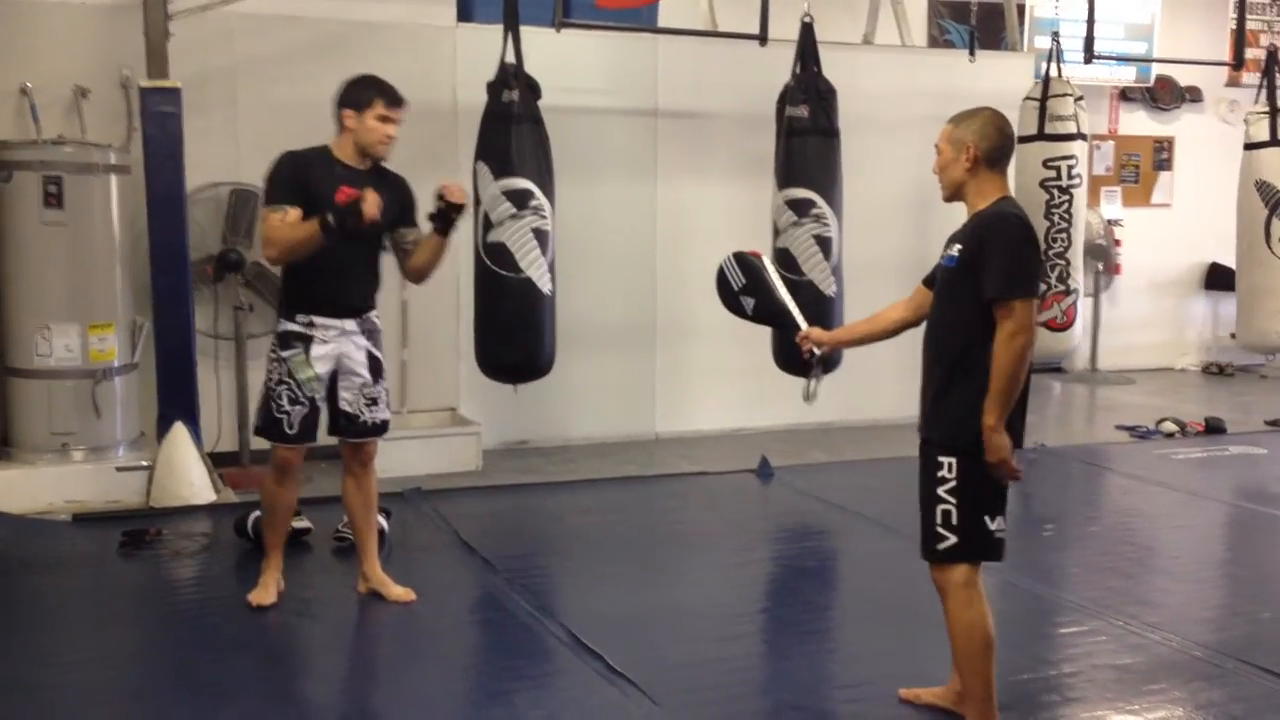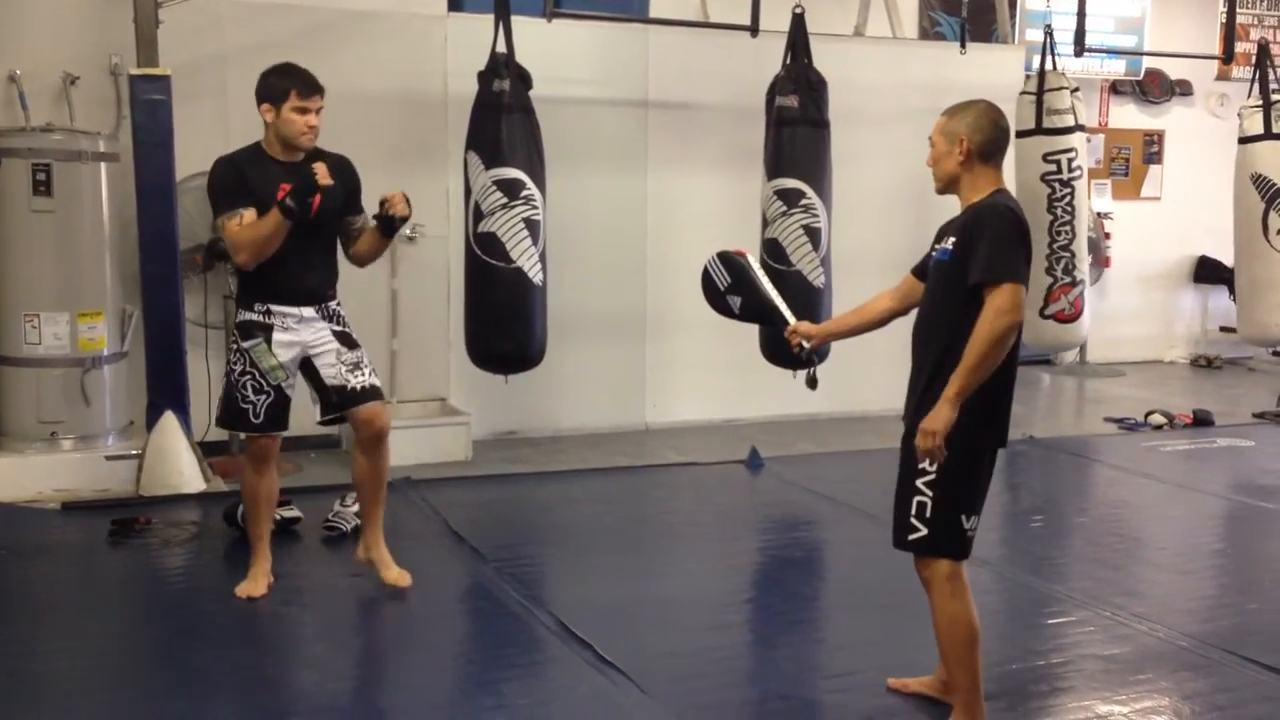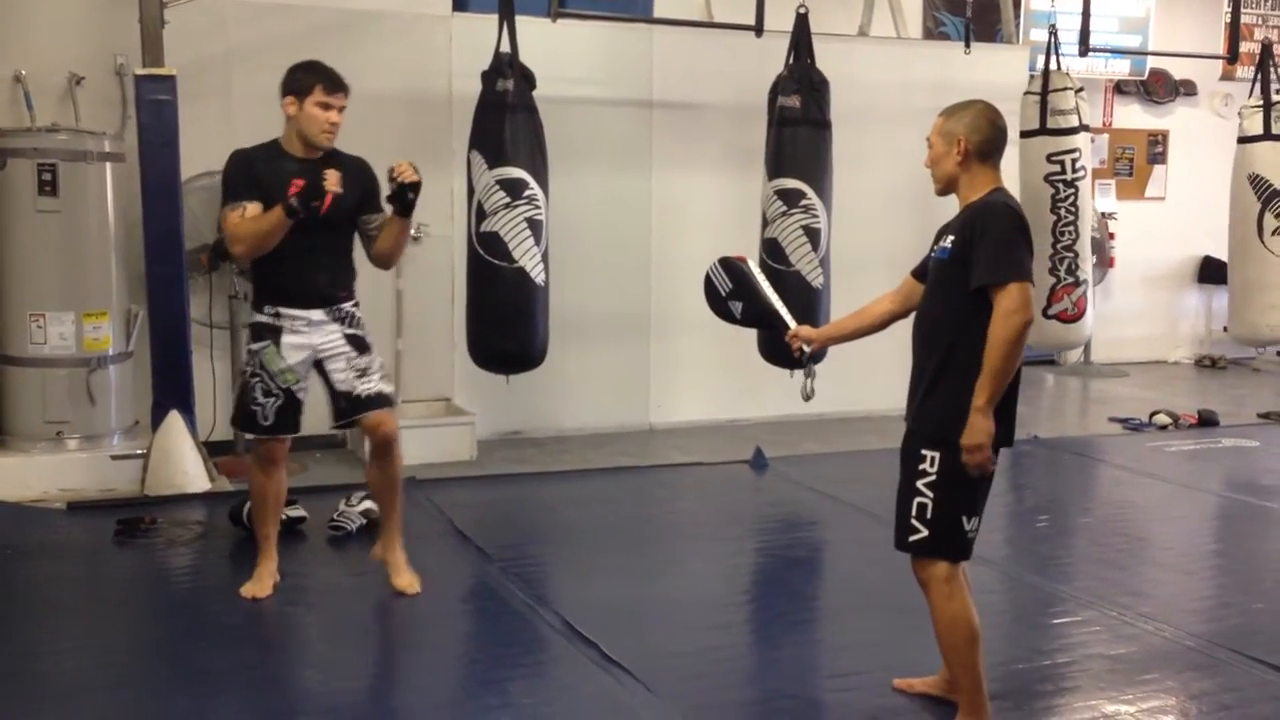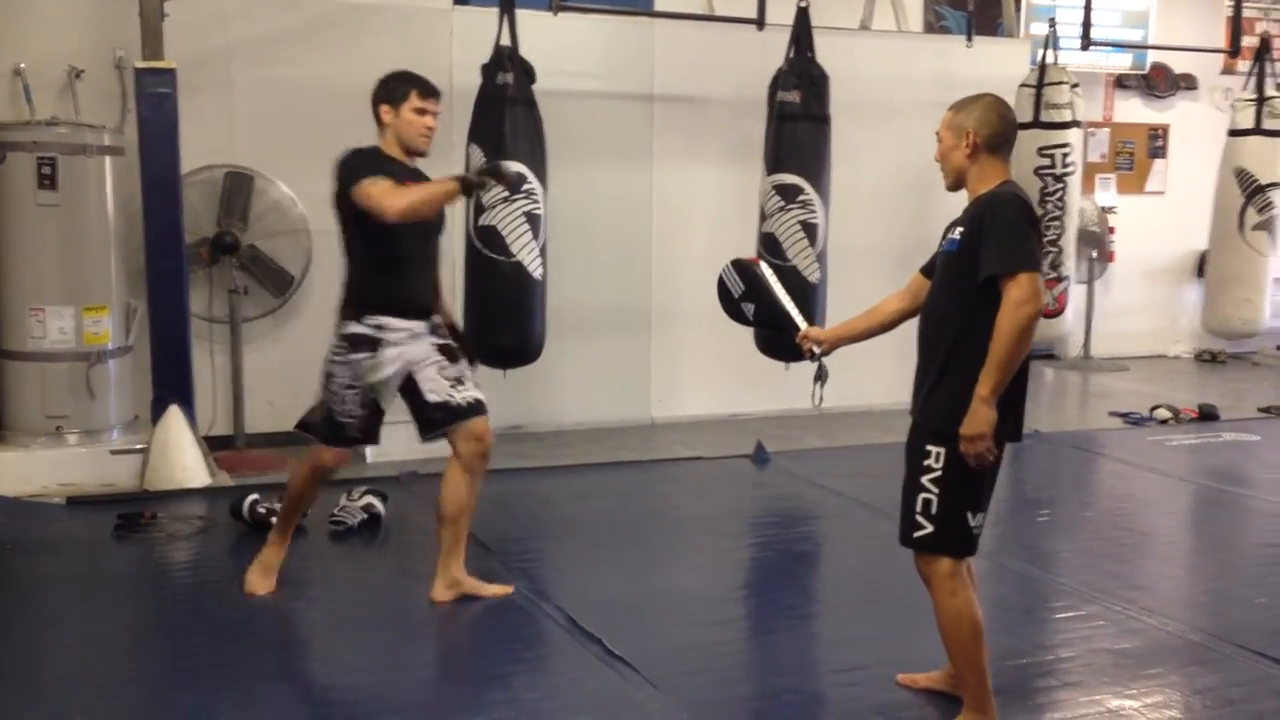
dt=0.4s
person 1, frame 1
left shoulder: (1004, 227)
right shoulder: (972, 231)
left elbow: (1017, 330)
right elbow: (912, 309)
left wrist: (995, 425)
right wrist: (832, 338)
left hip: (970, 433)
right hip: (950, 427)
left knee: (954, 571)
right knee: (958, 562)
person 1, frame 2
left shoulder: (996, 218)
right shoulder: (961, 225)
left elbow: (1003, 315)
right elbow: (899, 298)
left wrist: (949, 404)
right wrist: (820, 330)
left hip: (955, 424)
right hip: (937, 417)
left knee: (939, 562)
right knee: (938, 555)
person 1, frame 3
left shoulder: (995, 217)
right shoulder: (961, 225)
left elbow: (1015, 313)
right elbow: (899, 301)
left wrist: (982, 411)
right wrist: (821, 335)
left hip: (960, 425)
right hip: (936, 419)
left knee: (935, 562)
right knee: (941, 556)
person 1, frame 4
left shoulder: (1004, 208)
right shoulder: (971, 217)
left elbow: (1024, 302)
right elbow: (910, 298)
left wrist: (985, 401)
right wrist: (831, 336)
left hip: (965, 418)
right hip: (942, 413)
left knee: (939, 558)
right knee: (949, 552)
person 2, frame 1
left shoulder: (394, 188)
right shoulder: (297, 168)
left elbow: (415, 268)
right elbow: (273, 245)
left wrist: (443, 224)
right wrist: (337, 221)
left hip: (360, 330)
right hip: (302, 330)
left knee: (361, 453)
right knee: (286, 456)
left ankle: (370, 569)
right ankle: (271, 569)
person 2, frame 2
left shoulder: (339, 170)
right shoulder: (233, 171)
left elbow: (357, 251)
right elbow: (244, 253)
left wrist: (387, 226)
right wrist: (295, 201)
left hip: (324, 316)
right hip: (264, 322)
left knee: (374, 420)
right knee: (261, 446)
left ankle: (374, 543)
right ankle: (260, 562)
person 2, frame 3
left shoulder: (355, 172)
right shoulder: (249, 165)
left elbow: (384, 256)
right elbow: (241, 246)
left wrist: (403, 206)
right wrist: (298, 202)
left hip: (339, 319)
right hip: (278, 324)
left knee: (383, 428)
right knee: (270, 448)
left ankle: (391, 547)
right ankle: (267, 562)
person 2, frame 4
left shoulder: (424, 183)
right shoulder: (359, 165)
right elbow: (396, 209)
left wrist: (446, 318)
right wrist: (468, 182)
left hip: (424, 332)
right hip: (371, 334)
left knee: (476, 441)
right knee: (329, 456)
left ankle: (450, 574)
right ankle: (274, 549)
